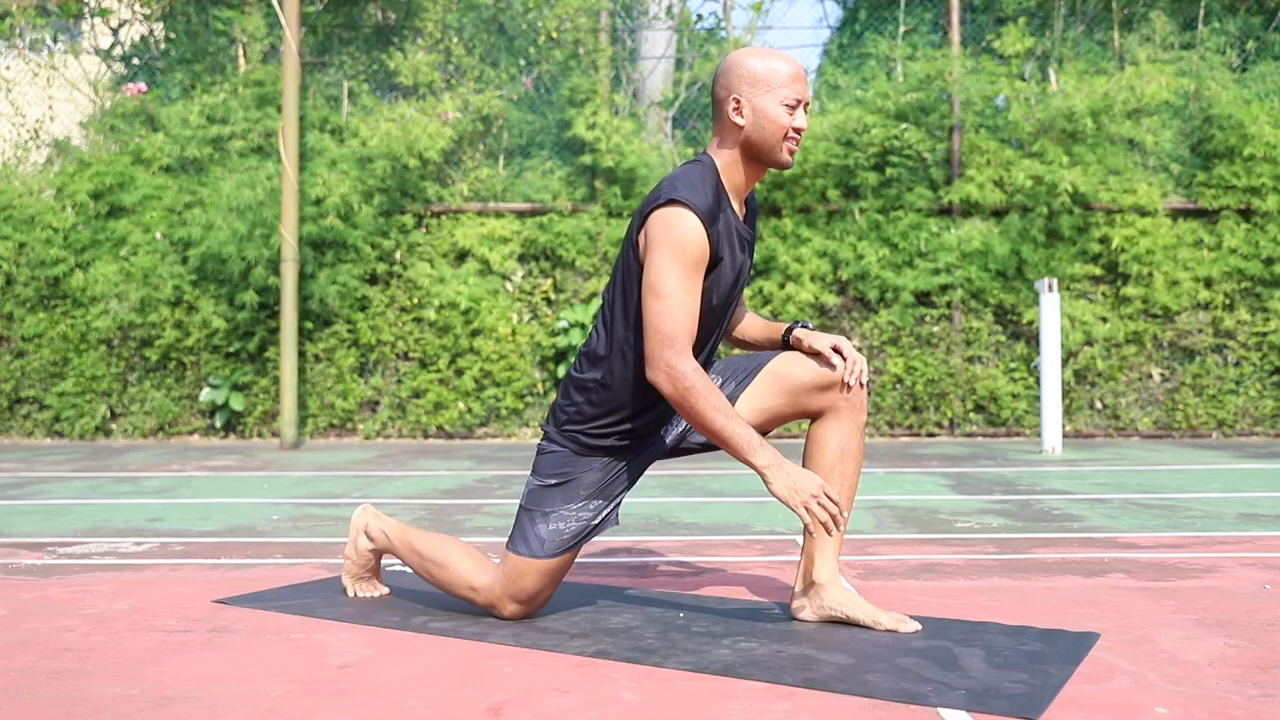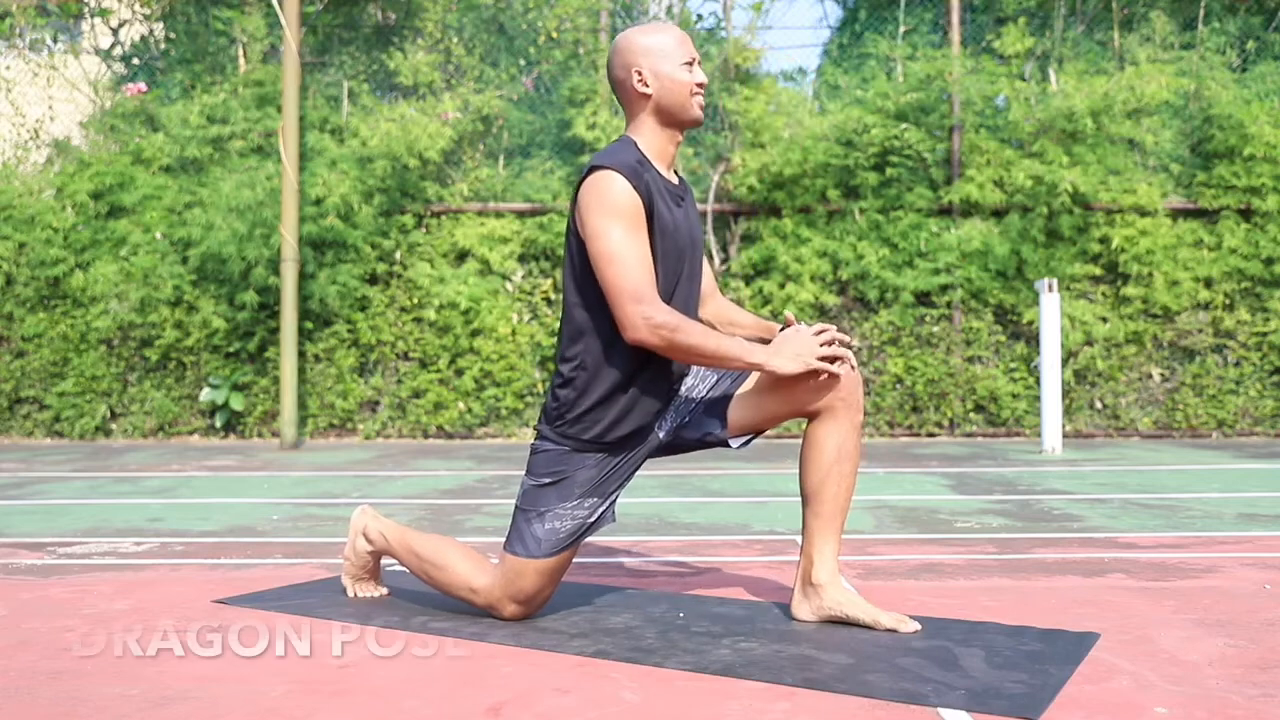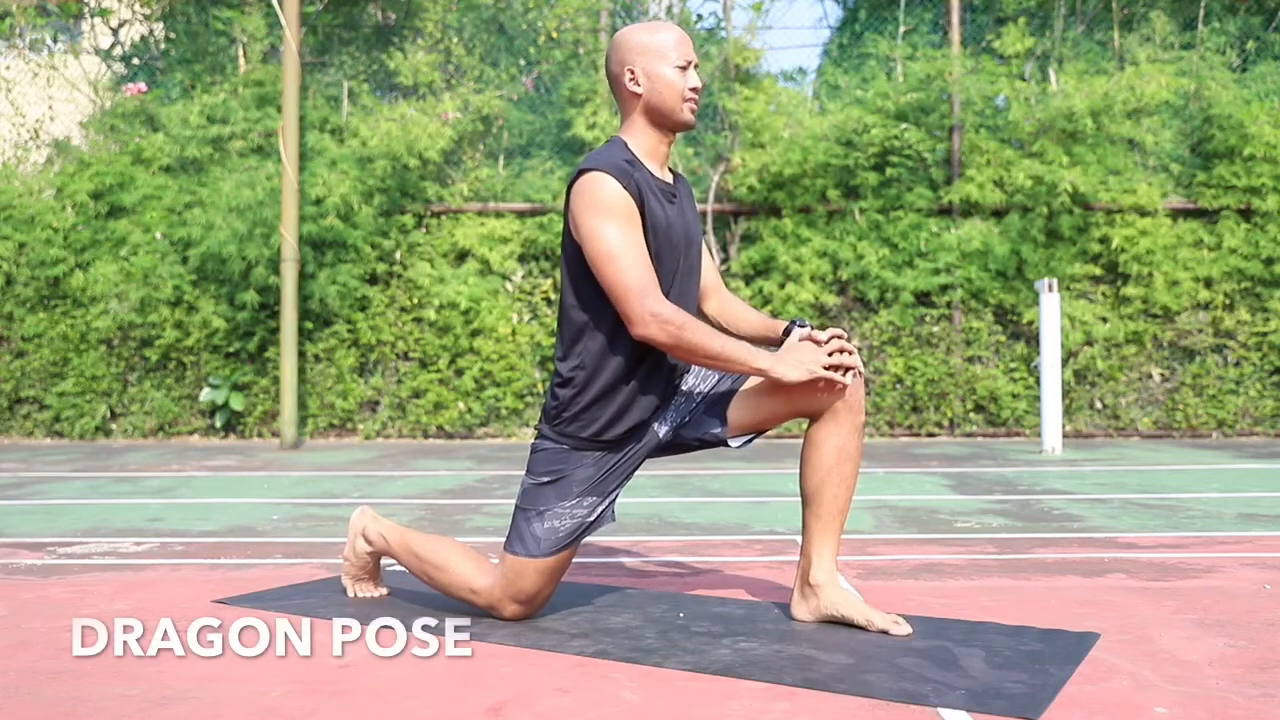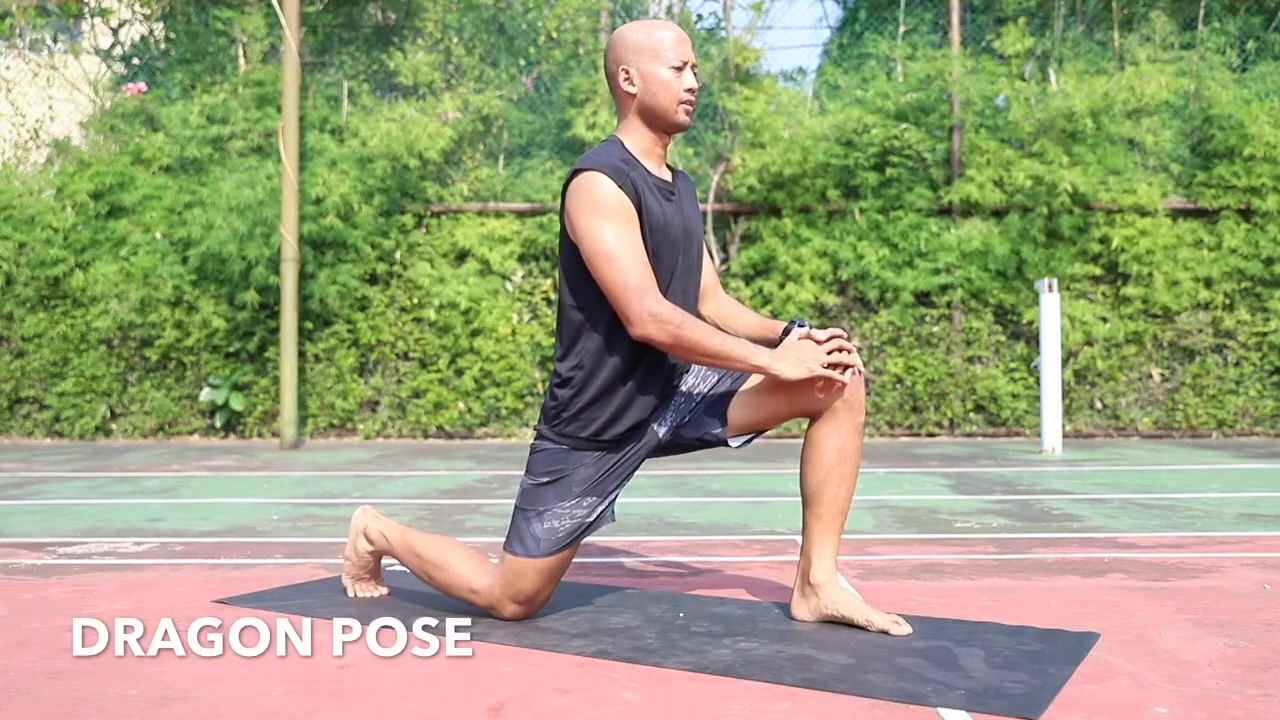
dt=0.7s
person 1, frame 1
left shoulder: (739, 202)
right shoulder: (685, 214)
right elbow: (669, 370)
left wrist: (799, 336)
right wrist: (772, 467)
left hip: (676, 402)
right hip: (604, 425)
left knee: (838, 380)
right knee: (513, 597)
left ankle: (819, 585)
right ankle: (377, 532)
person 1, frame 2
left shoulder: (674, 187)
right shoulder: (612, 183)
left elbow: (707, 306)
right elbow: (642, 323)
left wrist: (779, 331)
right wrist: (770, 355)
left hip: (671, 395)
right hip: (596, 422)
left knee: (837, 380)
right knee: (512, 598)
left ankle: (818, 582)
right ankle: (376, 532)
person 1, frame 3
left shoulder: (676, 188)
right shoulder: (604, 183)
left elbow: (714, 301)
right elbow: (649, 320)
left wrist: (790, 333)
right wrist: (774, 363)
left hip: (673, 394)
right hip: (596, 421)
left knee: (838, 383)
right knee: (511, 599)
left ankle: (817, 584)
right ankle: (374, 534)
person 1, frame 4
left shoulder: (680, 187)
right shoulder: (600, 183)
left elbow: (710, 303)
right elbow: (648, 319)
left wrist: (789, 333)
right wrist: (773, 359)
left hip: (675, 393)
right hip: (596, 422)
left knee: (839, 384)
right knee: (512, 598)
left ankle: (817, 584)
right ankle: (377, 533)
